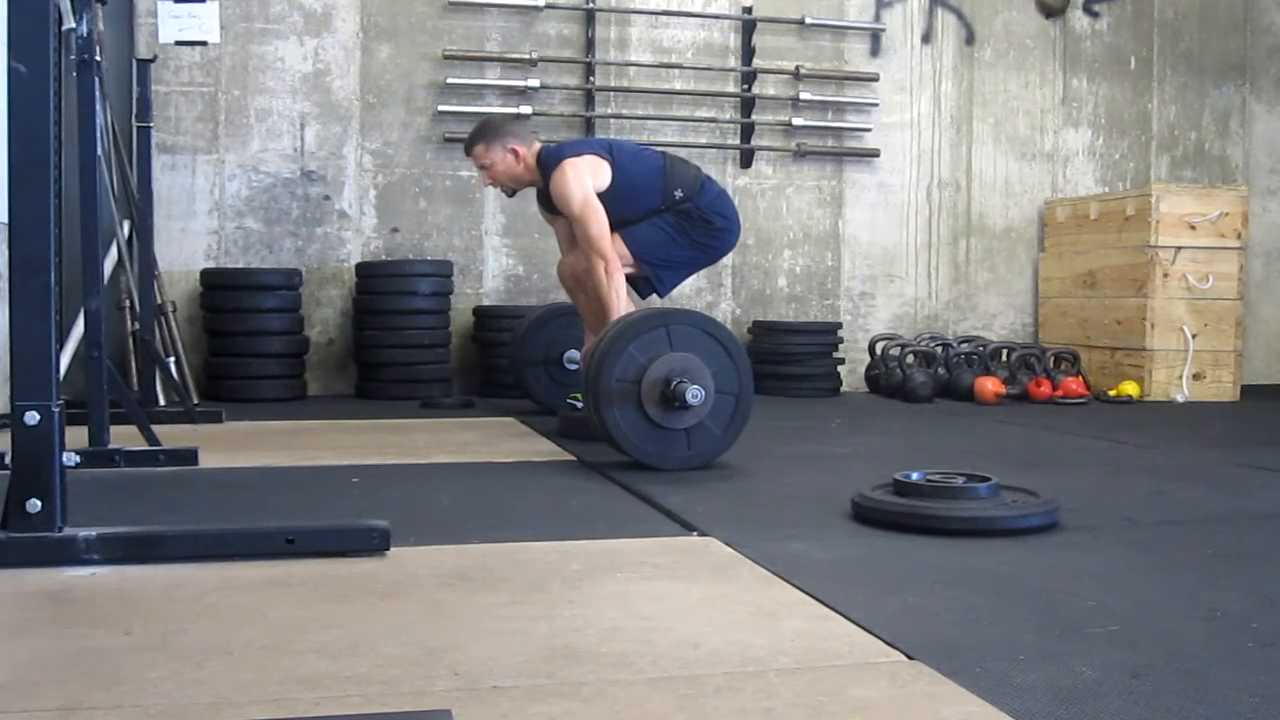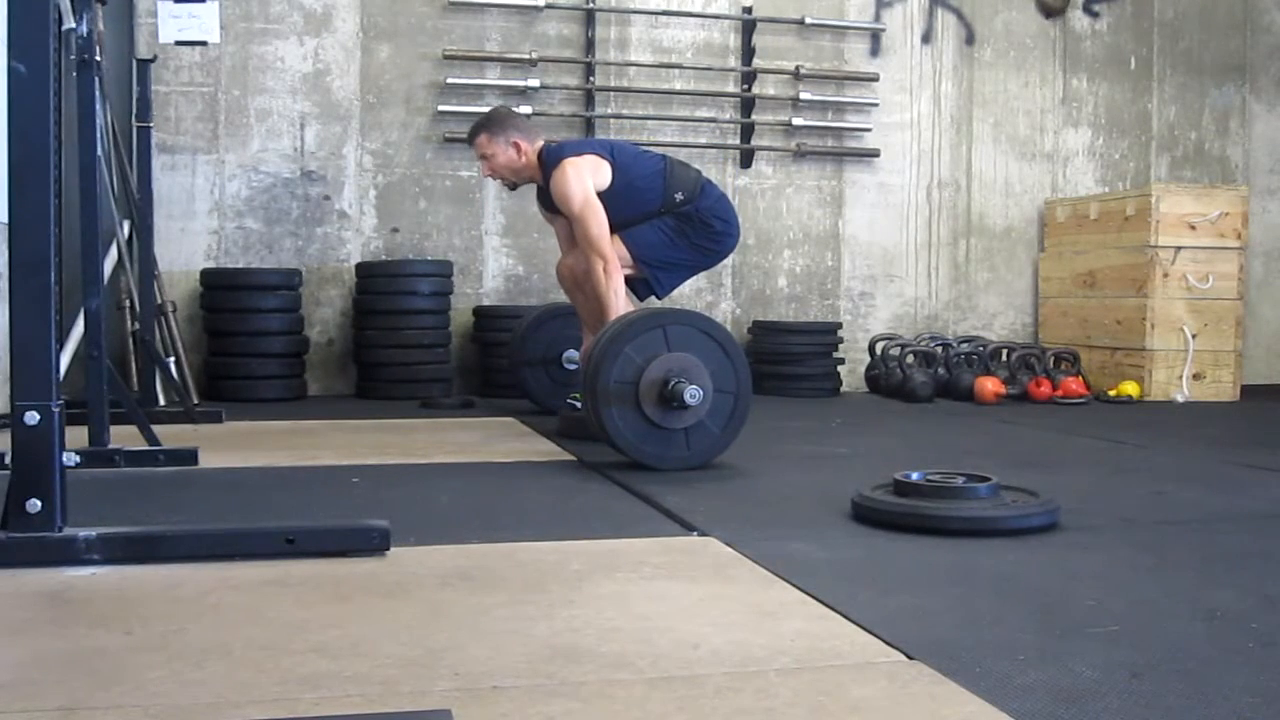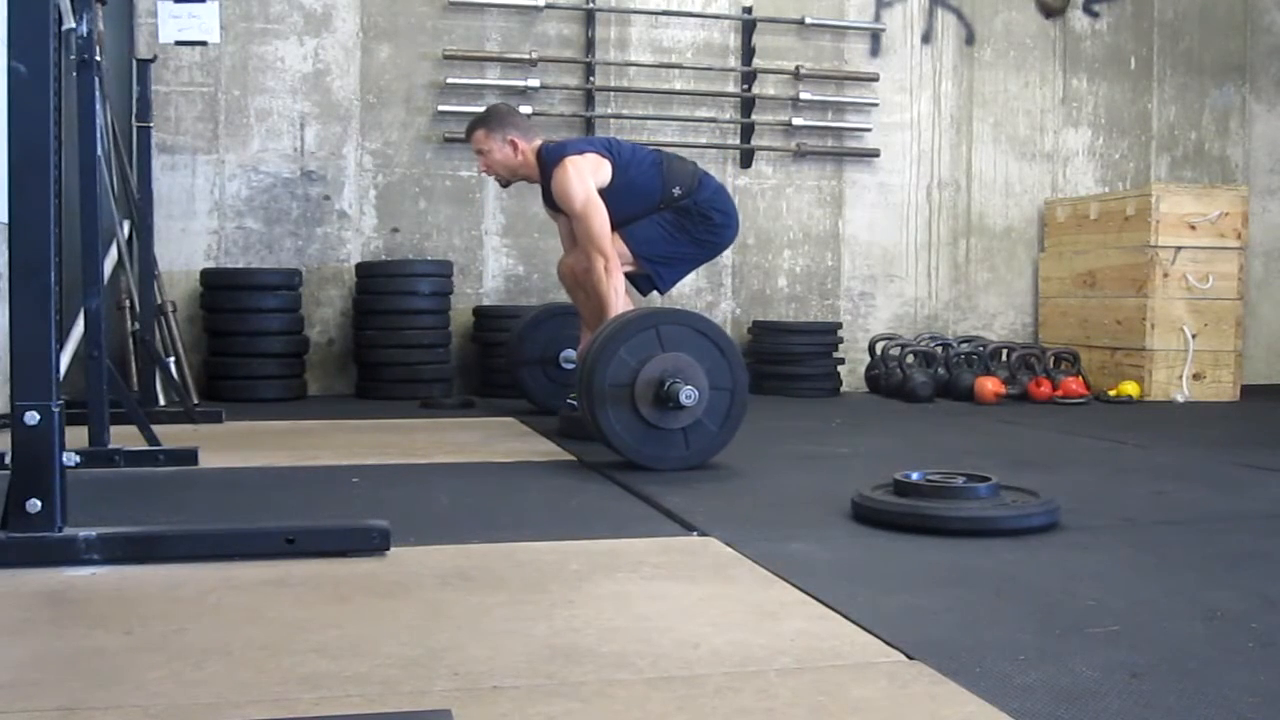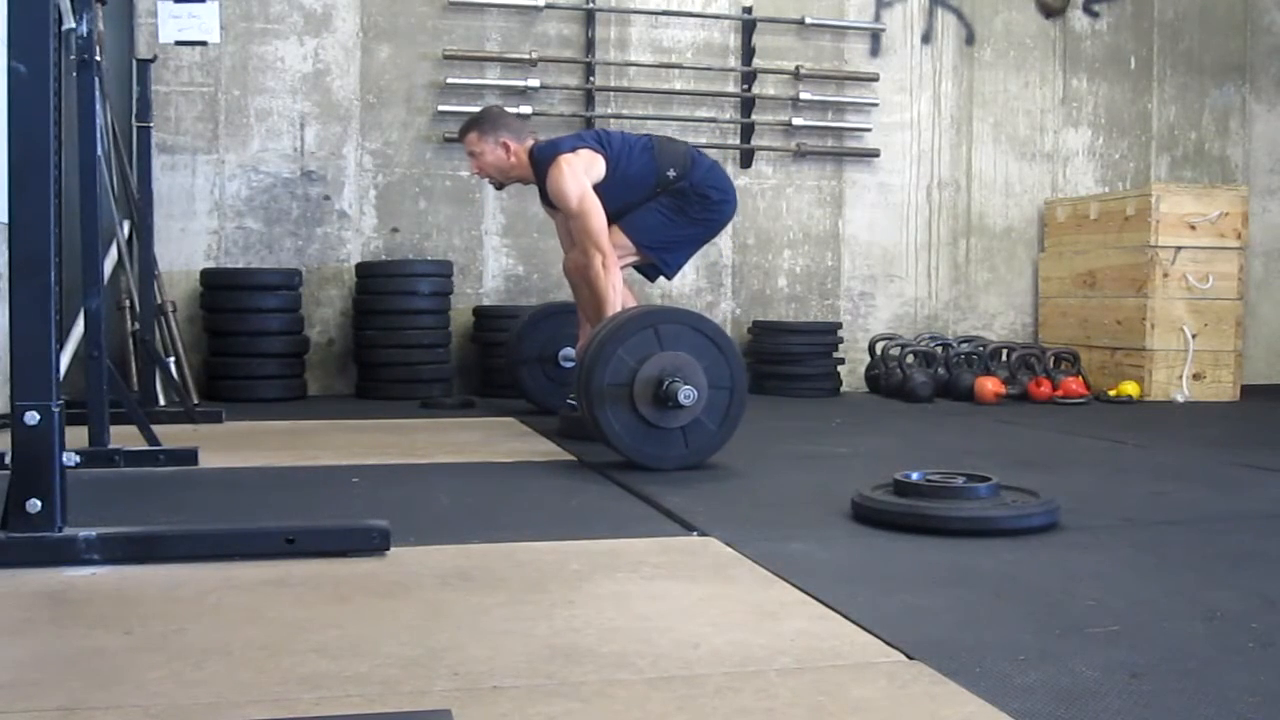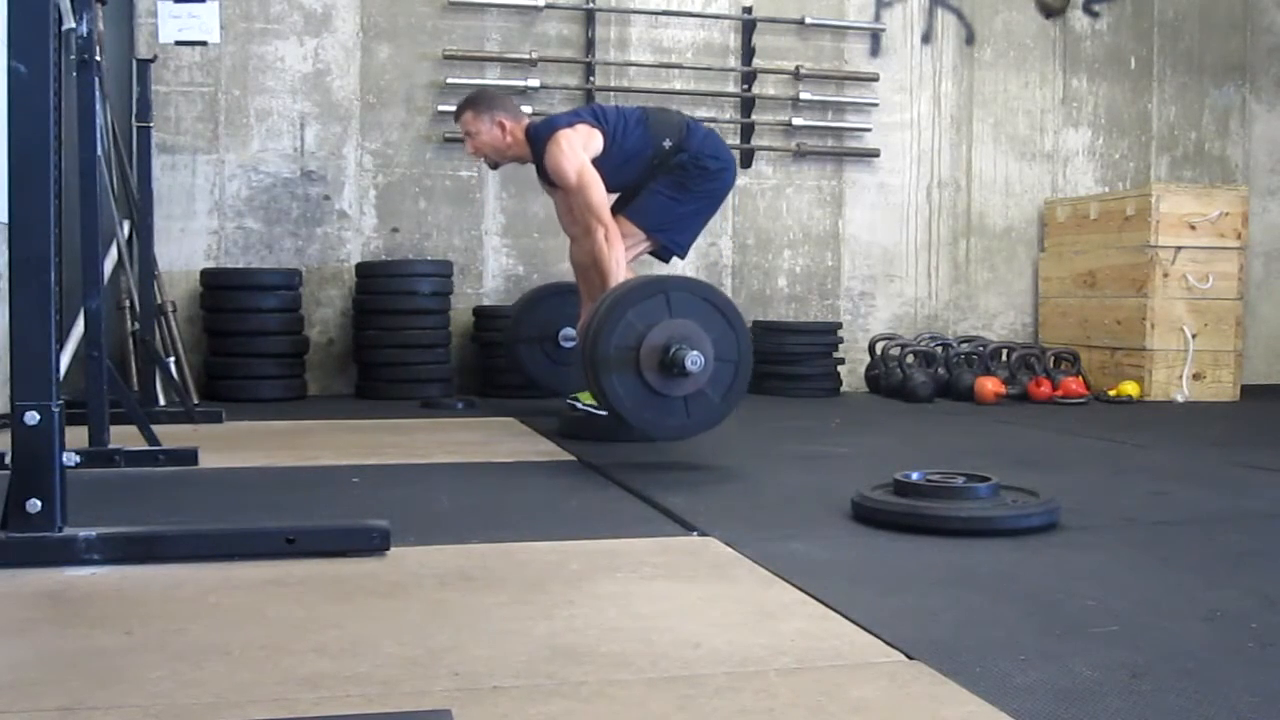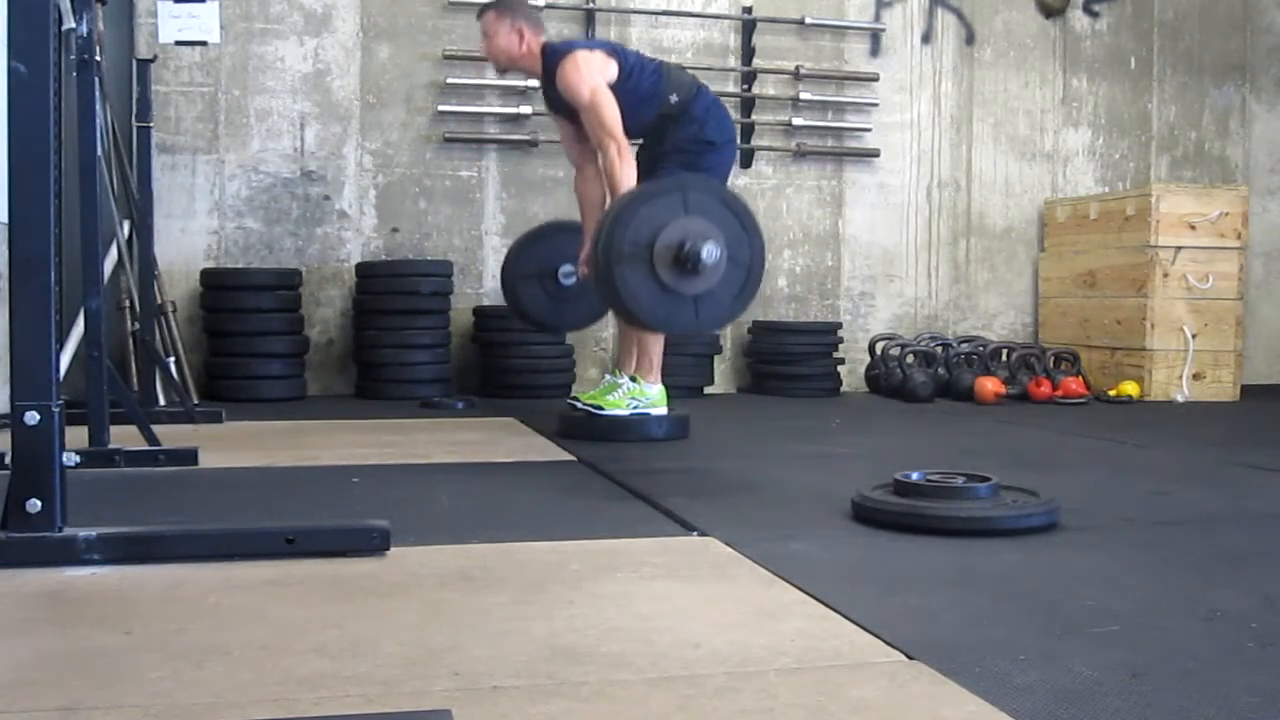
dt=0.5s
person 1, frame 1
left shoulder: (567, 174)
right shoulder: (549, 189)
left elbow: (606, 263)
right elbow: (579, 264)
right wrist: (593, 341)
left hip: (706, 217)
right hip: (689, 215)
left knee: (592, 267)
right knee: (574, 271)
person 1, frame 2
left shoulder: (567, 174)
right shoulder: (549, 186)
left elbow: (604, 263)
right elbow: (579, 263)
right wrist: (591, 340)
left hip: (706, 220)
right hip: (692, 218)
left knee: (592, 268)
right knee: (573, 271)
person 1, frame 3
left shoulder: (568, 172)
right shoulder: (553, 180)
left elbow: (604, 262)
right elbow: (582, 260)
right wrist: (588, 341)
left hip: (705, 211)
right hip: (689, 209)
left knee: (592, 266)
right knee: (574, 270)
person 1, frame 4
left shoulder: (562, 170)
right shoulder: (550, 178)
left elbow: (602, 259)
right elbow: (580, 257)
right wrist: (587, 337)
left hip: (702, 191)
right hip: (682, 191)
left knee: (594, 262)
right knee: (581, 265)
person 1, frame 5
left shoulder: (559, 147)
right shoulder: (546, 158)
left elbow: (604, 233)
right elbow: (582, 239)
right wrist: (587, 316)
left hip: (701, 163)
right hip: (674, 166)
left knee: (614, 258)
right knee: (596, 261)
person 1, frame 6
left shoulder: (573, 66)
right shoulder: (554, 84)
left elbow: (616, 150)
right elbow: (587, 169)
right wrist: (591, 241)
left hip: (700, 134)
right hip: (669, 139)
left ankle: (647, 389)
right ankle: (624, 379)
